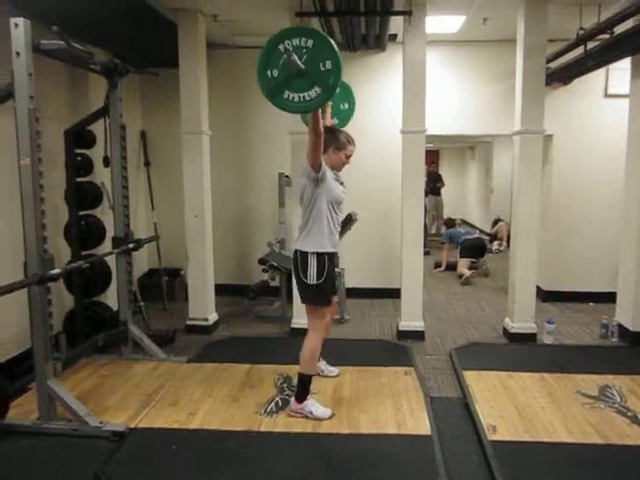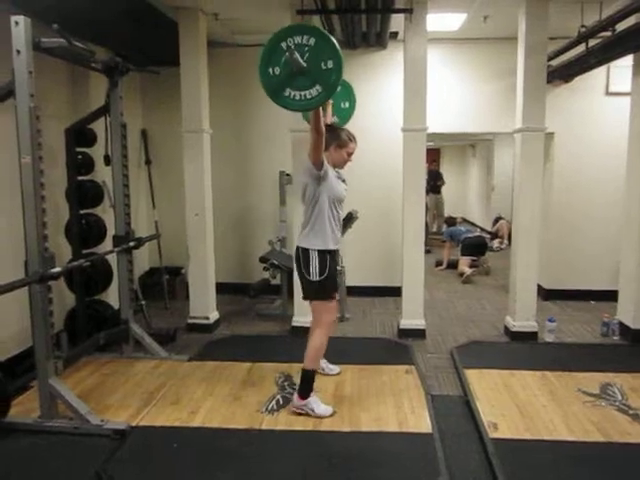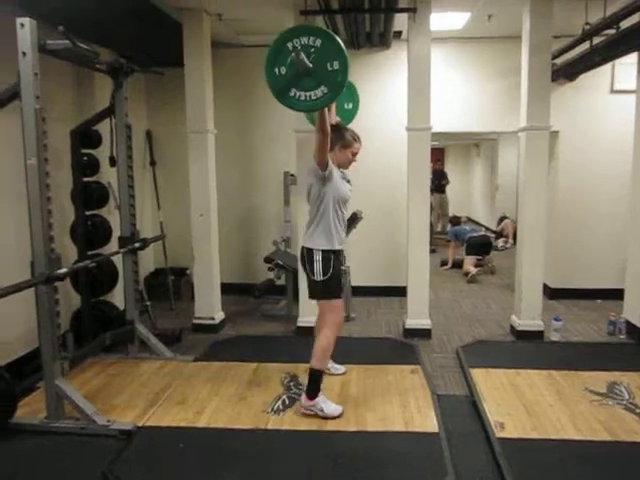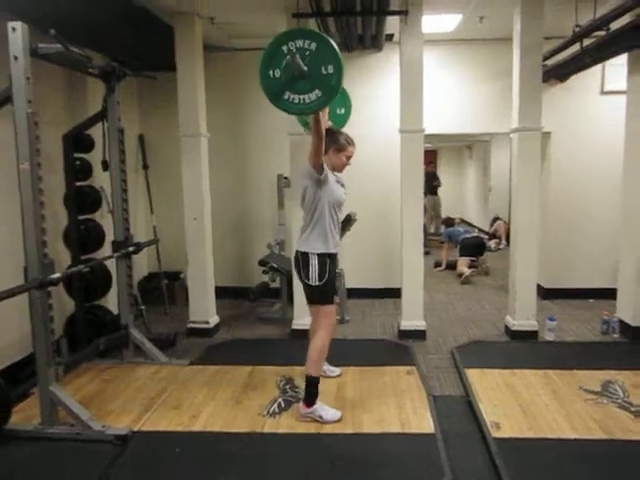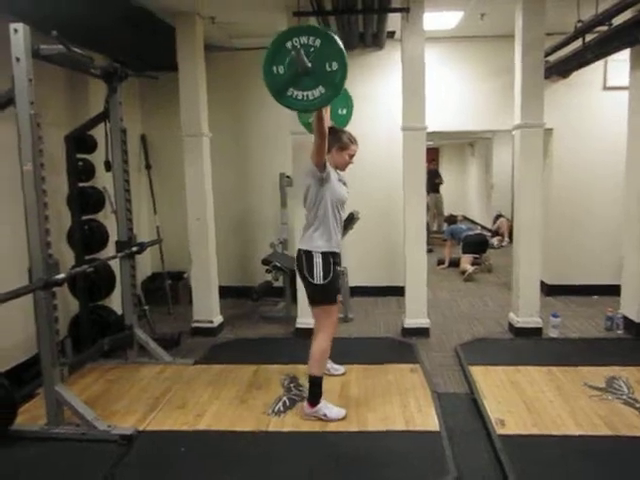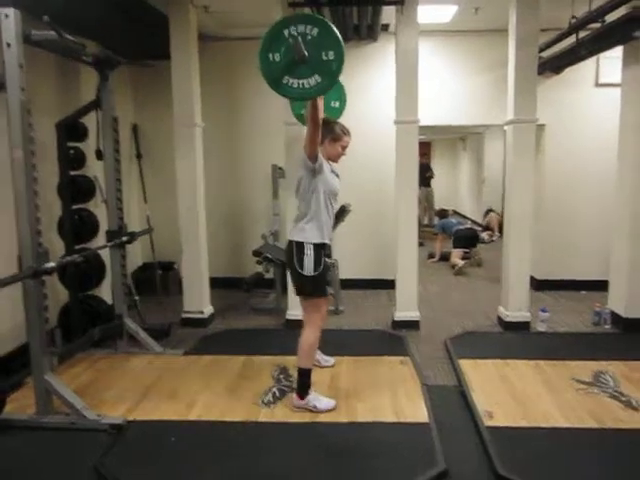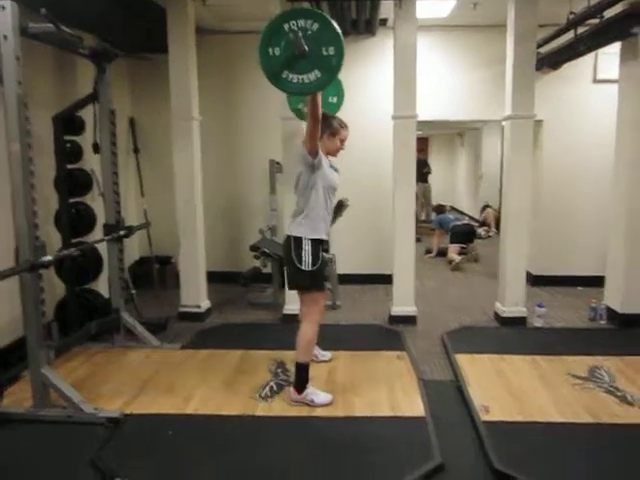
dt=0.1s
person 1, frame 1
left shoulder: (331, 174)
right shoulder: (317, 171)
left elbow: (327, 134)
right elbow: (316, 135)
left wrist: (327, 109)
left hip: (325, 254)
right hip: (312, 255)
left knee: (329, 314)
right knee: (319, 324)
left ankle: (315, 361)
right ankle: (300, 400)
person 1, frame 2
left shoulder: (333, 172)
right shoulder: (318, 170)
left elbow: (328, 132)
right elbow: (317, 133)
left wrist: (329, 107)
left hip: (326, 251)
right hip: (314, 252)
left knee: (324, 315)
right knee: (326, 320)
left ankle: (316, 359)
right ankle: (303, 396)
person 1, frame 3
left shoulder: (337, 171)
right shoulder: (322, 169)
left elbow: (332, 133)
right elbow: (322, 133)
left wrist: (332, 107)
left hip: (331, 250)
right hip: (318, 252)
left knee: (329, 314)
right knee: (333, 319)
left ankle: (322, 359)
right ankle: (311, 396)
person 1, frame 4
left shoulder: (331, 175)
right shoulder: (317, 173)
left elbow: (327, 136)
right elbow: (317, 137)
left wrist: (325, 112)
right wrist: (316, 110)
left hip: (323, 254)
right hip: (313, 256)
left knee: (324, 317)
right knee: (325, 325)
left ankle: (317, 363)
right ankle: (310, 403)
person 1, frame 5
left shoulder: (333, 174)
right shoulder: (319, 171)
left elbow: (328, 136)
right elbow: (320, 135)
left wrist: (327, 111)
right wrist: (319, 109)
left hip: (326, 253)
right hip: (315, 255)
left knee: (327, 317)
right knee: (327, 325)
left ankle: (320, 361)
right ankle: (314, 403)
person 1, frame 6
left shoulder: (326, 166)
right shoulder: (313, 163)
left elbow: (320, 127)
right elbow: (314, 126)
left wrist: (320, 99)
right wrist: (312, 97)
left hip: (315, 245)
right hip: (306, 247)
left knee: (317, 309)
right knee: (315, 317)
left ankle: (311, 354)
right ankle: (302, 394)
person 1, frame 7
left shoulder: (325, 162)
right shoulder: (312, 158)
left elbow: (319, 122)
right elbow: (314, 121)
left wrist: (318, 94)
right wrist: (312, 94)
left hip: (313, 240)
right hip: (304, 242)
left knee: (314, 304)
right knee: (313, 312)
left ankle: (308, 348)
right ankle: (300, 388)
